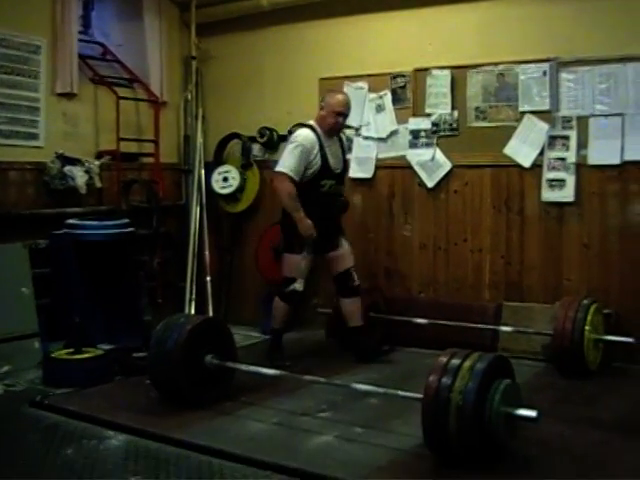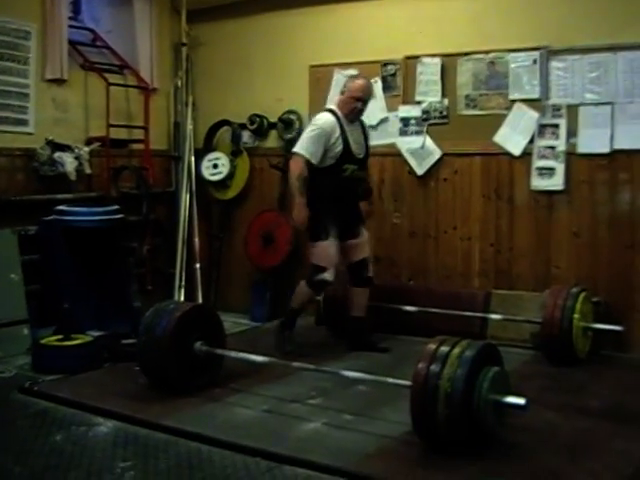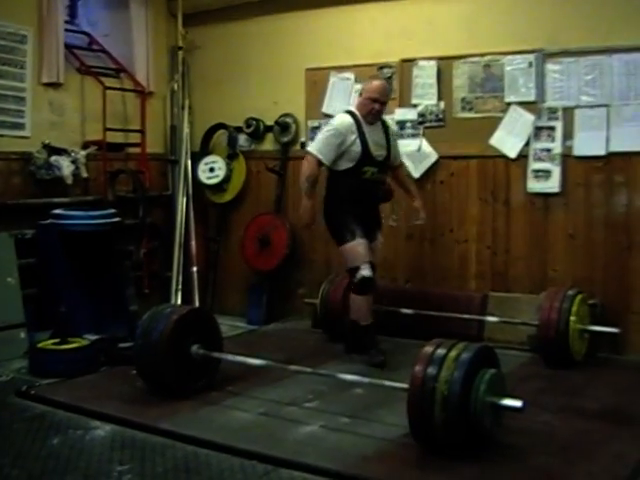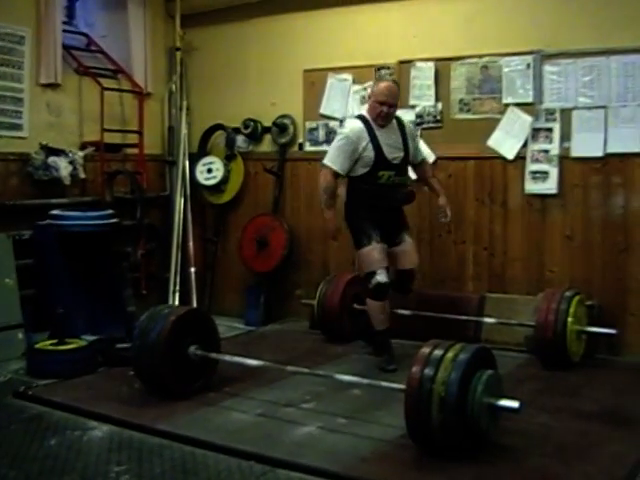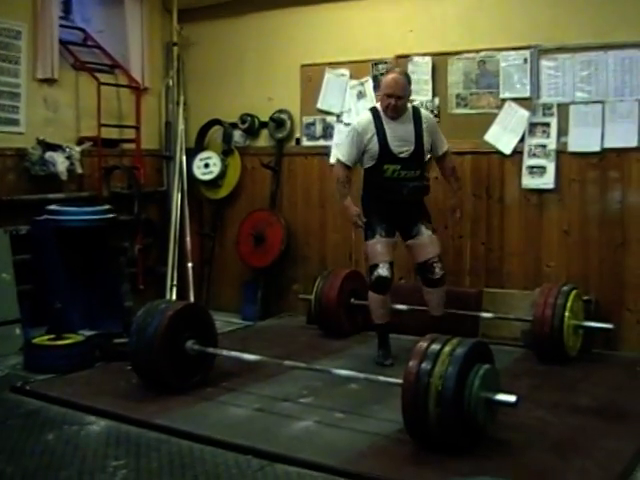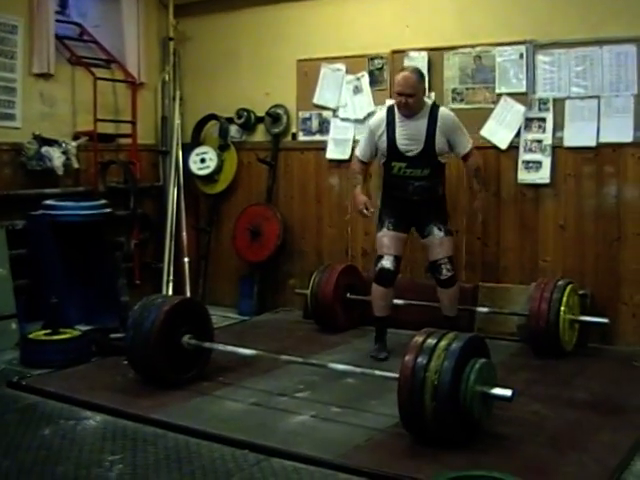
dt=0.2s
person 1, frame 1
left shoulder: (338, 140)
right shoulder: (304, 139)
right elbow: (282, 180)
right wrist: (299, 218)
left hip: (329, 222)
right hip: (305, 223)
left knee: (349, 281)
right knee: (293, 286)
left ankle: (362, 344)
right ankle: (274, 346)
person 1, frame 2
left shoulder: (360, 125)
right shoulder: (325, 123)
right elbow: (298, 162)
left wrist: (367, 198)
right wrist: (299, 203)
left hip: (350, 208)
right hip: (323, 210)
left knee: (363, 270)
right knee: (323, 275)
left ankle: (359, 334)
right ankle: (286, 325)
person 1, frame 3
left shoulder: (385, 128)
right shoulder: (342, 125)
left elbow: (396, 167)
right elbow: (311, 161)
left wrist: (415, 196)
right wrist: (307, 200)
left hip: (369, 210)
right hip: (344, 211)
left knee: (368, 276)
right knee: (363, 275)
left ankle: (354, 338)
right ankle: (367, 341)
person 1, frame 4
left shoulder: (404, 128)
right shoulder: (354, 131)
left elbow: (421, 164)
right elbow: (328, 173)
left wrist: (440, 194)
right wrist: (329, 211)
left hip: (393, 213)
right hip: (365, 215)
left knee: (406, 277)
right knee: (379, 280)
left ankle: (375, 331)
right ankle: (384, 348)
person 1, frame 5
left shoulder: (424, 120)
right shoulder: (364, 124)
left elbow: (443, 156)
right elbow: (341, 165)
left wrist: (455, 191)
right wrist: (347, 201)
left hip: (413, 206)
right hip: (378, 209)
left knee: (433, 269)
right knee: (381, 275)
right ankle: (383, 343)
person 1, frame 6
left shoulder: (444, 119)
right shoulder: (380, 121)
left elbow: (468, 155)
right elbow: (360, 159)
left wrist: (479, 191)
right wrist: (358, 191)
left hip: (431, 204)
right hip: (394, 205)
left knee: (444, 269)
right knee: (385, 268)
right ankle: (380, 338)
